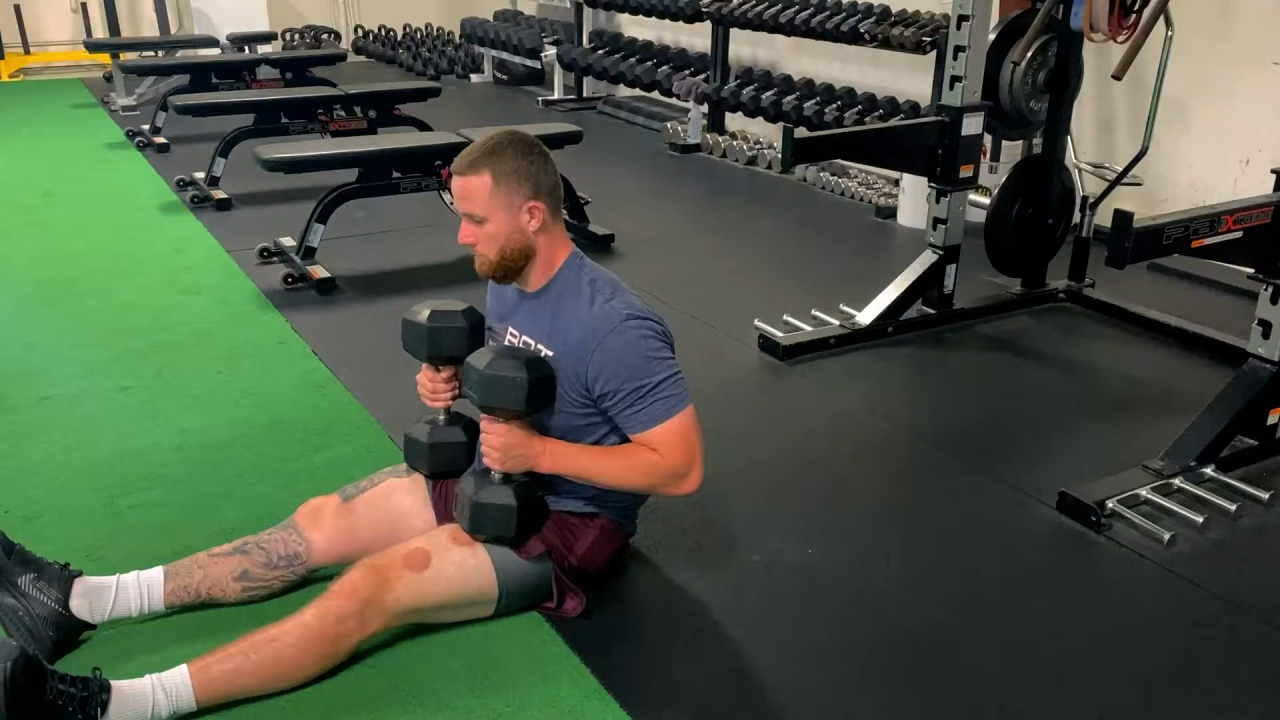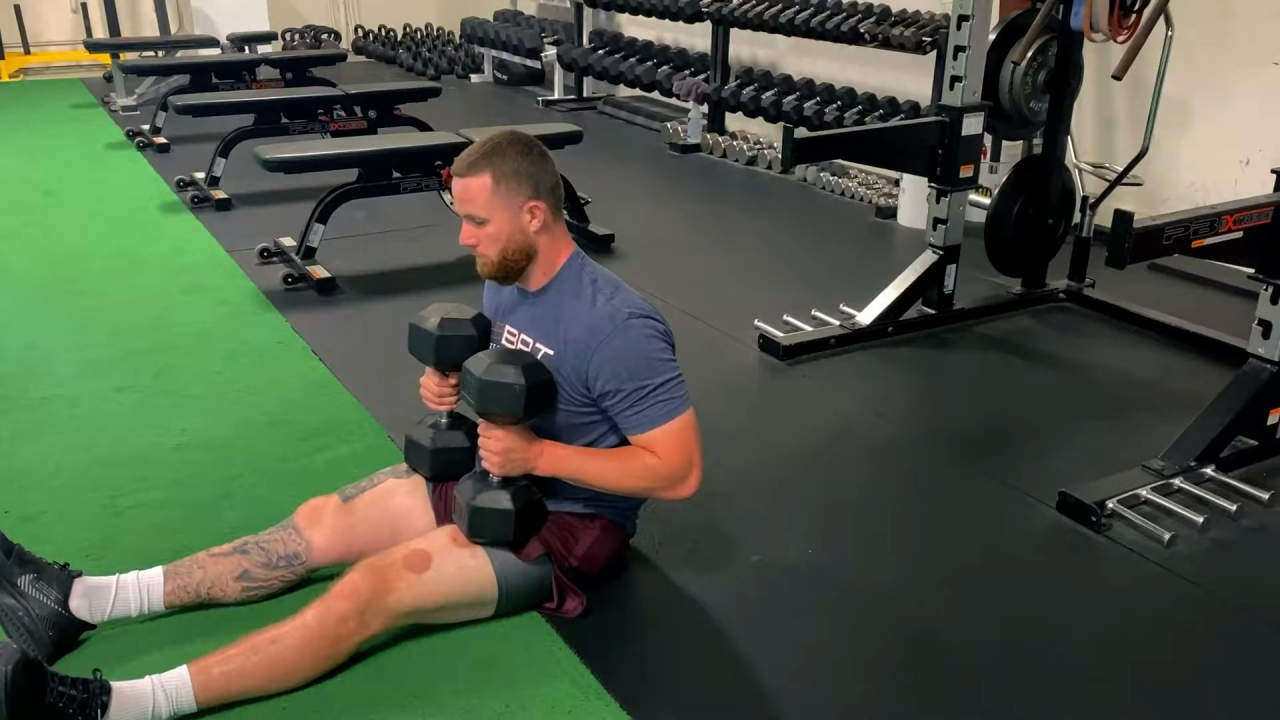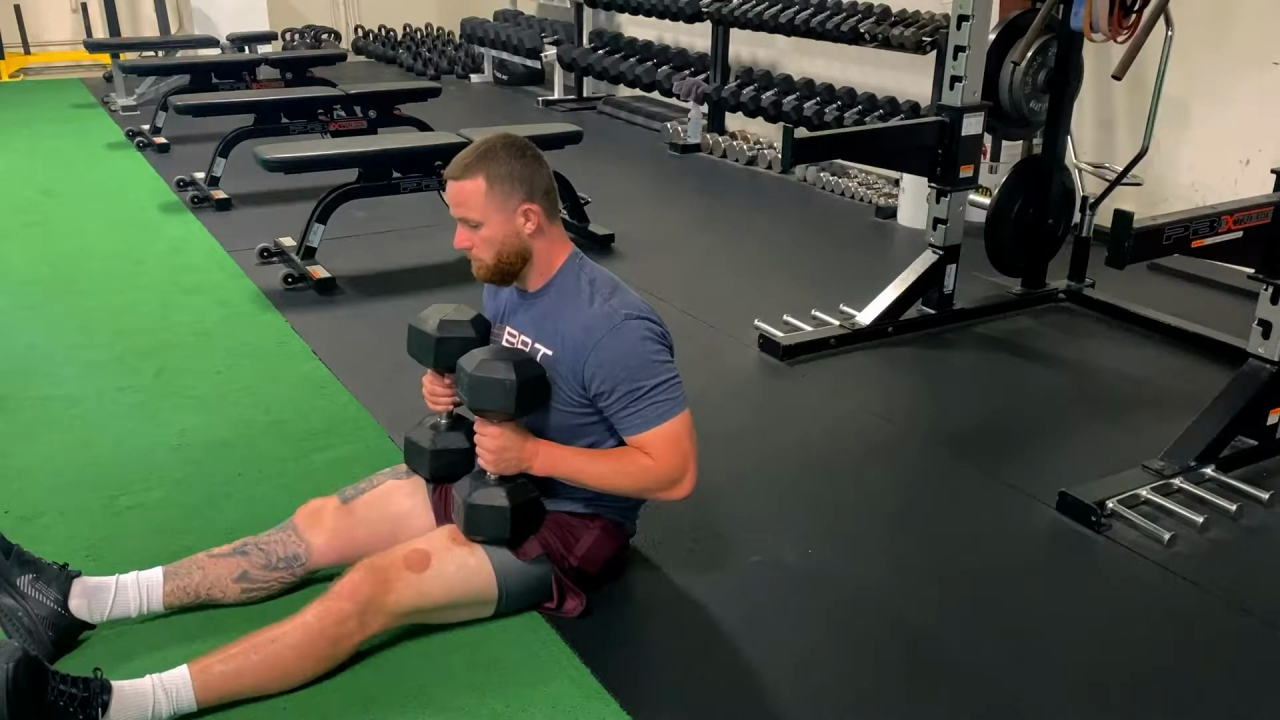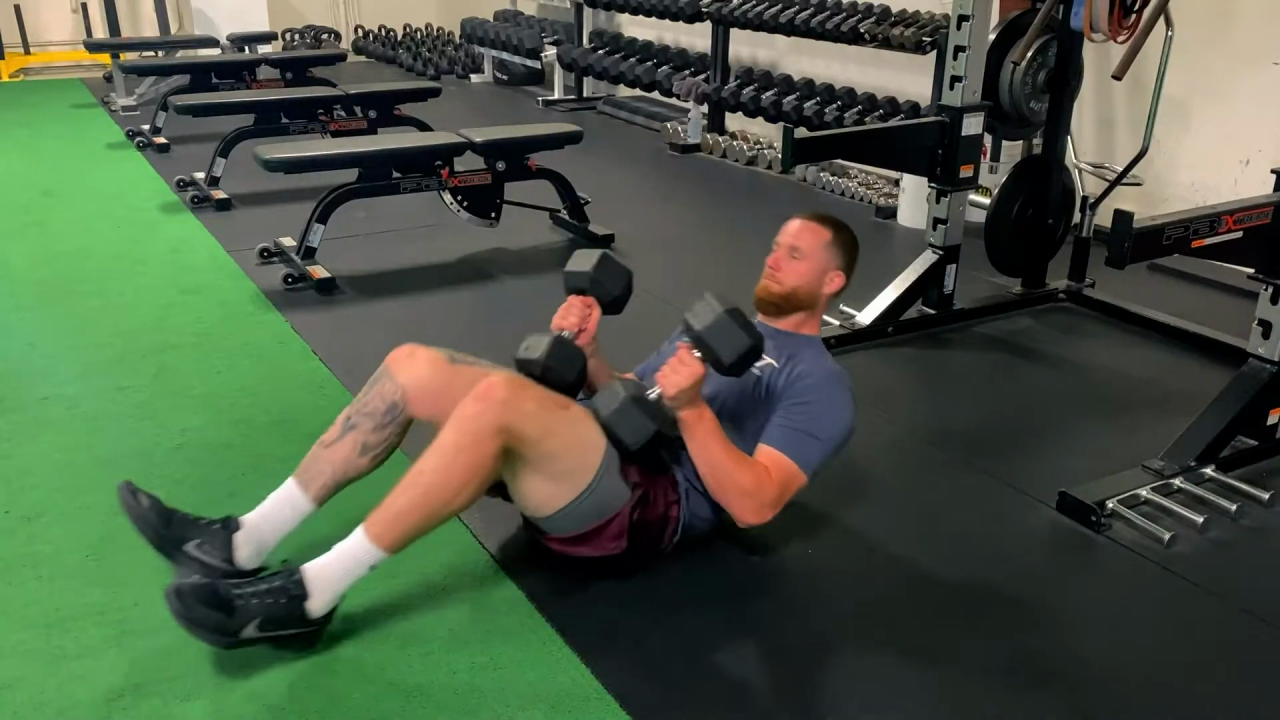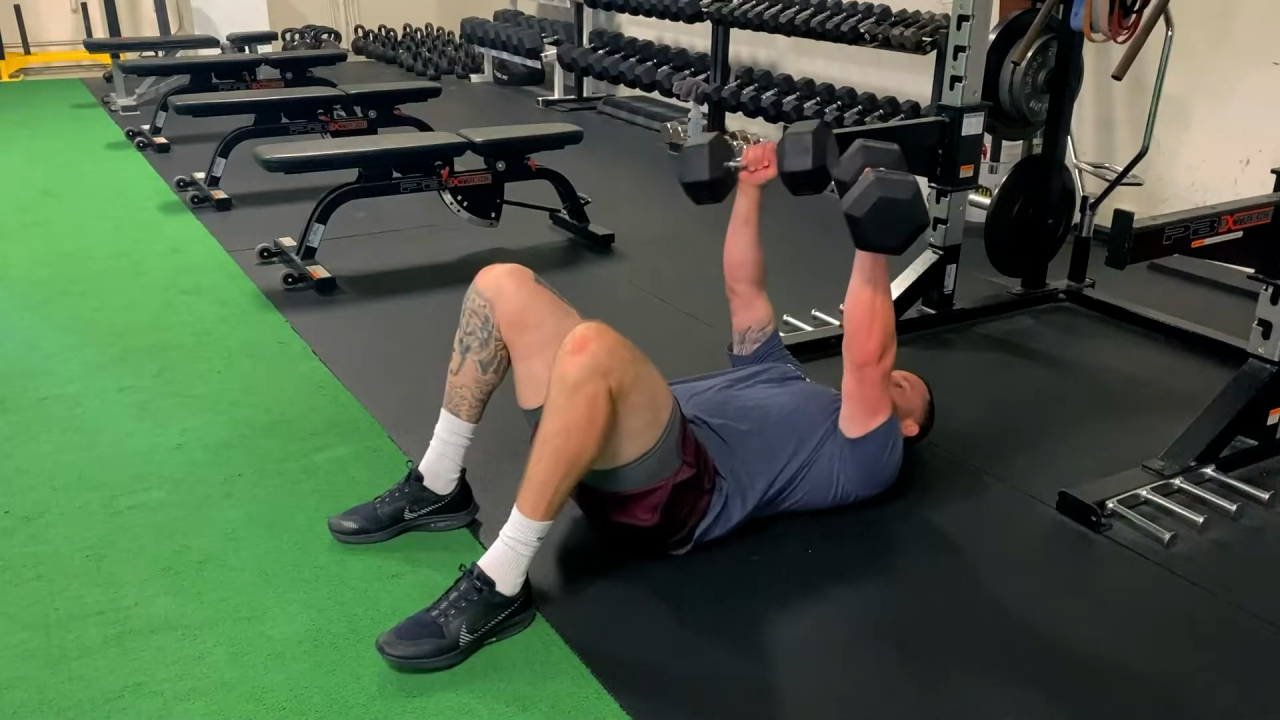
dt=1s
person 1, frame 1
left shoulder: (612, 328)
right shoulder: (508, 276)
left elbow: (681, 467)
left wrist: (538, 451)
right wrist: (453, 381)
left hip: (564, 521)
right hip: (489, 474)
left knee: (371, 588)
right knee: (319, 523)
right ankle: (84, 599)
person 1, frame 2
left shoulder: (615, 328)
right shoulder: (507, 278)
left elbow: (679, 472)
left wrist: (538, 455)
right wrist: (453, 384)
left hip: (565, 521)
right hip: (489, 474)
left knee: (372, 589)
right knee: (320, 523)
right ankle: (83, 600)
person 1, frame 3
left shoulder: (614, 330)
right shoulder: (507, 279)
left elbow: (673, 473)
left wrist: (535, 453)
right wrist: (456, 388)
left hip: (568, 521)
right hip: (493, 474)
left knee: (372, 589)
right knee: (320, 524)
right ankle: (83, 600)
person 1, frame 4
left shoulder: (819, 390)
left elbow: (753, 503)
left wrist: (691, 408)
right wrist: (584, 351)
left hip: (641, 505)
right hip: (585, 453)
left knee: (495, 395)
right knee: (411, 370)
left ankle: (310, 594)
right ankle: (249, 542)
person 1, frame 5
left shoulder: (867, 456)
right shoulder: (784, 378)
left elbow: (865, 355)
right elbow: (744, 288)
right wrist: (749, 189)
left hip: (671, 487)
right hip: (609, 452)
left knee: (592, 347)
right knee: (503, 286)
left ankle: (500, 585)
right ankle: (437, 488)
